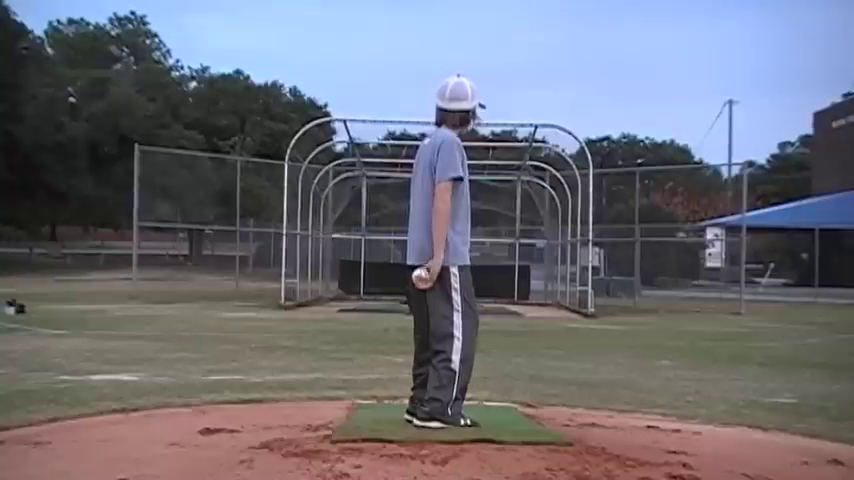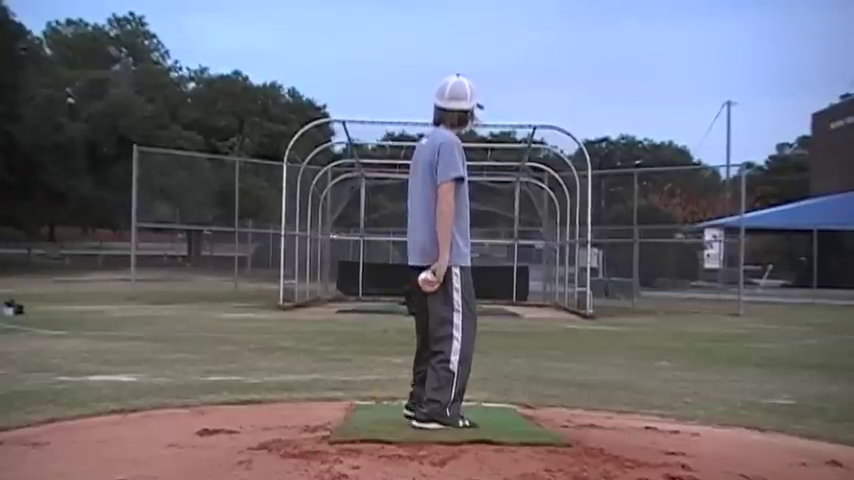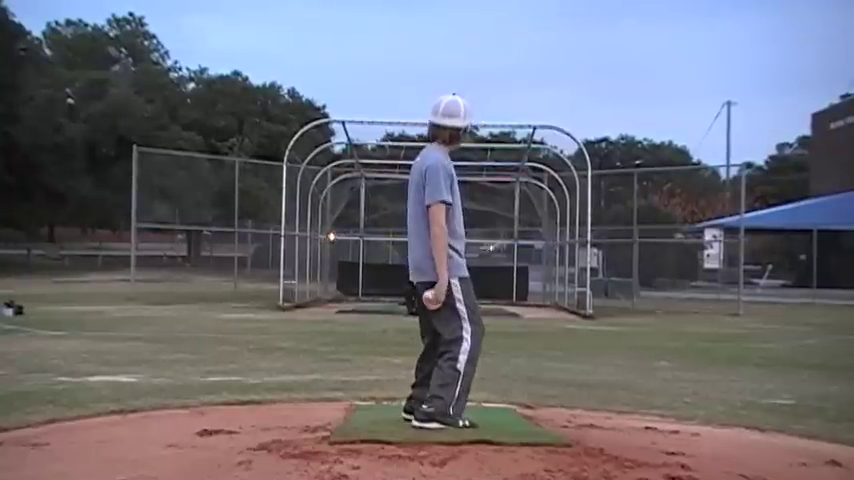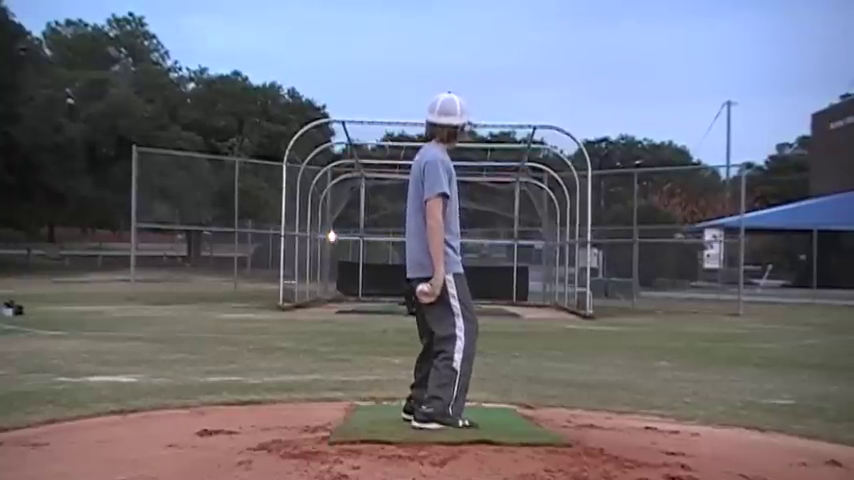
dt=0.5s
person 1, frame 1
left shoulder: (428, 143)
right shoulder: (449, 142)
right elbow: (442, 201)
right wrist: (439, 254)
left hip: (421, 255)
right hip: (446, 256)
left knee: (431, 333)
right knee: (456, 330)
left ankle: (422, 403)
right ankle: (438, 408)
person 1, frame 2
left shoulder: (424, 143)
right shoulder: (448, 143)
right elbow: (445, 201)
right wrist: (444, 256)
left hip: (420, 256)
right hip: (447, 257)
left knee: (431, 332)
right knee: (455, 332)
left ankle: (420, 401)
right ankle: (437, 410)
person 1, frame 3
left shoulder: (424, 159)
right shoulder: (438, 163)
right elbow: (437, 222)
right wrist: (444, 276)
left hip: (424, 269)
right hip: (444, 269)
left knee: (439, 337)
right knee: (466, 334)
left ankle: (419, 402)
right ankle: (438, 409)
person 1, frame 4
left shoulder: (424, 157)
right shoulder: (437, 159)
right elbow: (434, 217)
right wrist: (440, 271)
left hip: (421, 267)
right hip: (440, 266)
left knee: (437, 336)
right knee: (460, 332)
left ankle: (419, 403)
right ankle: (438, 410)
